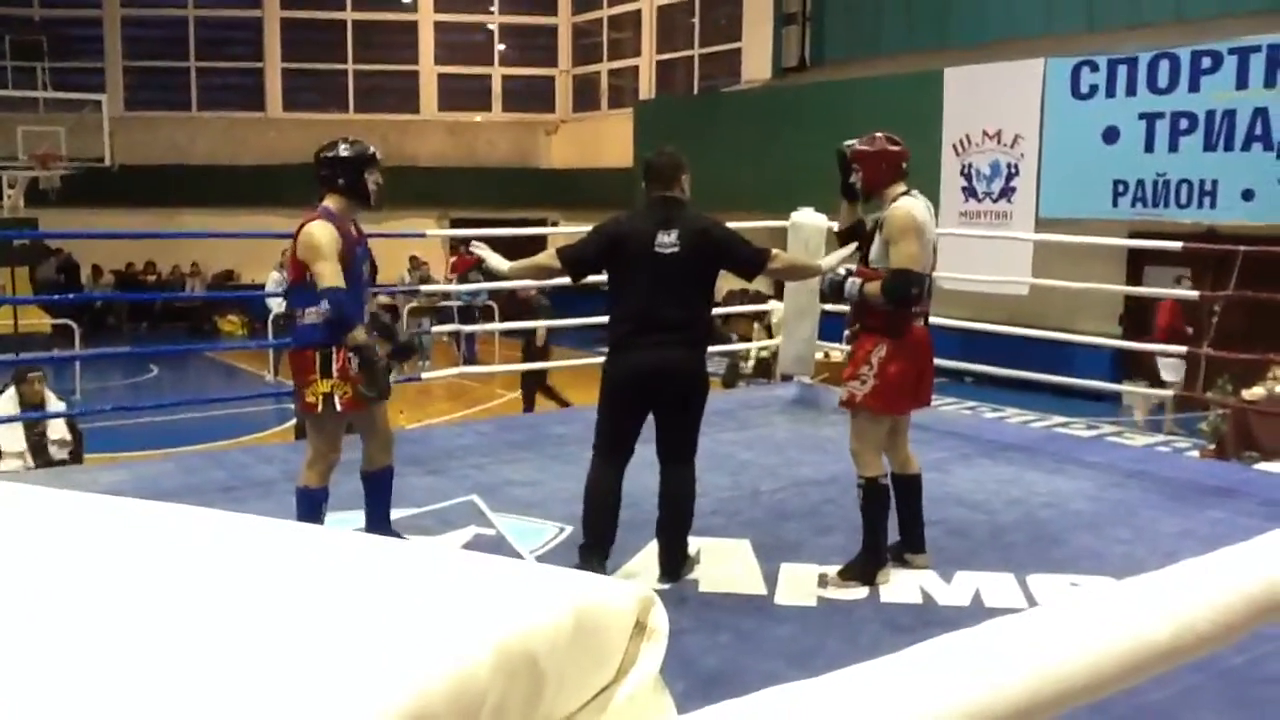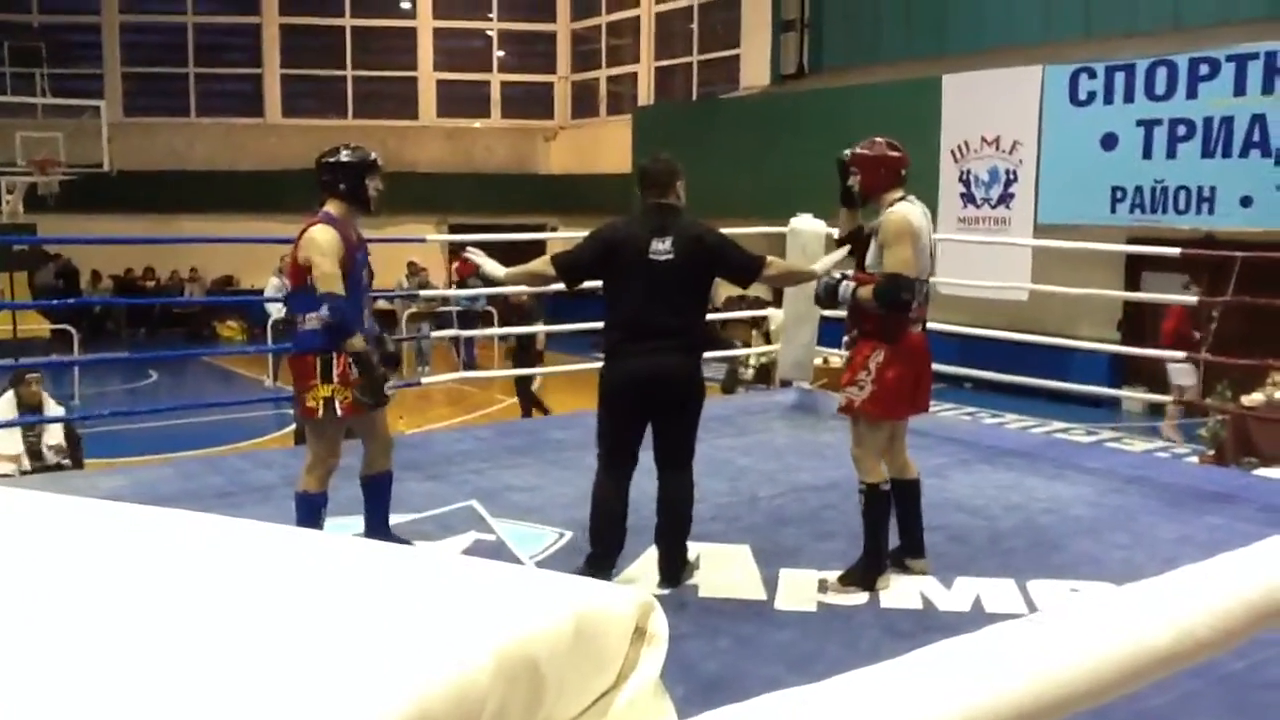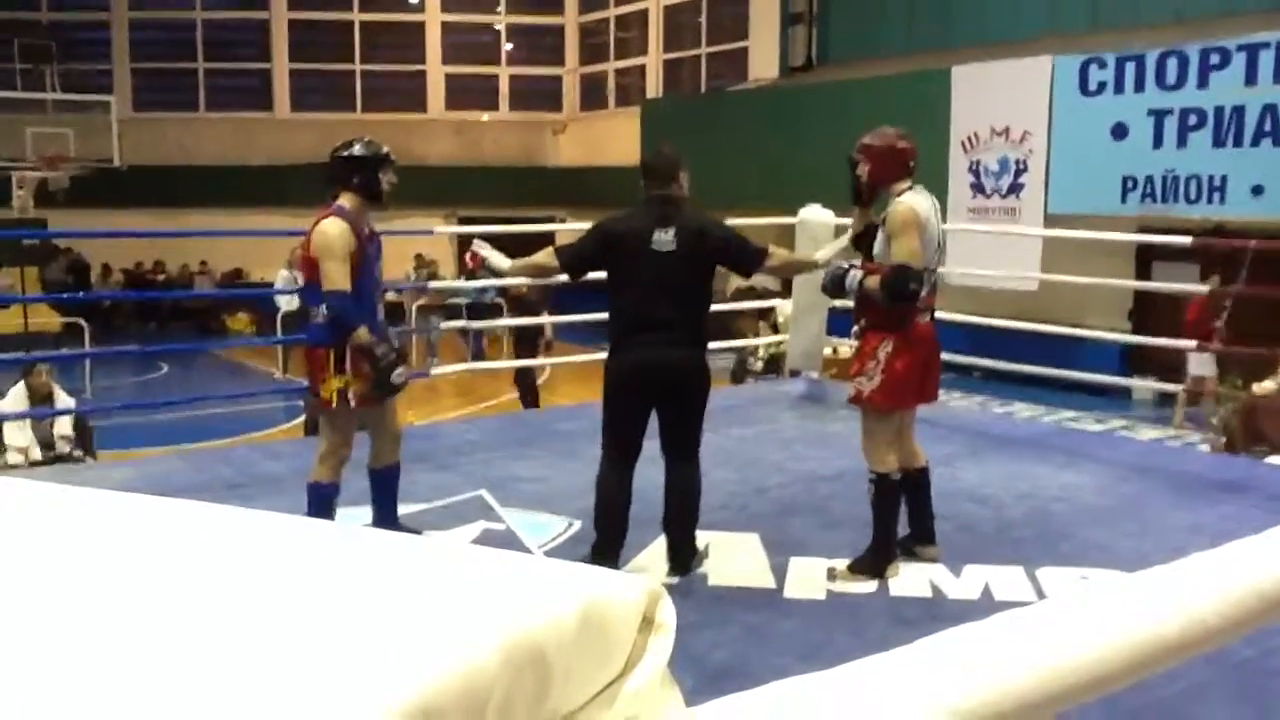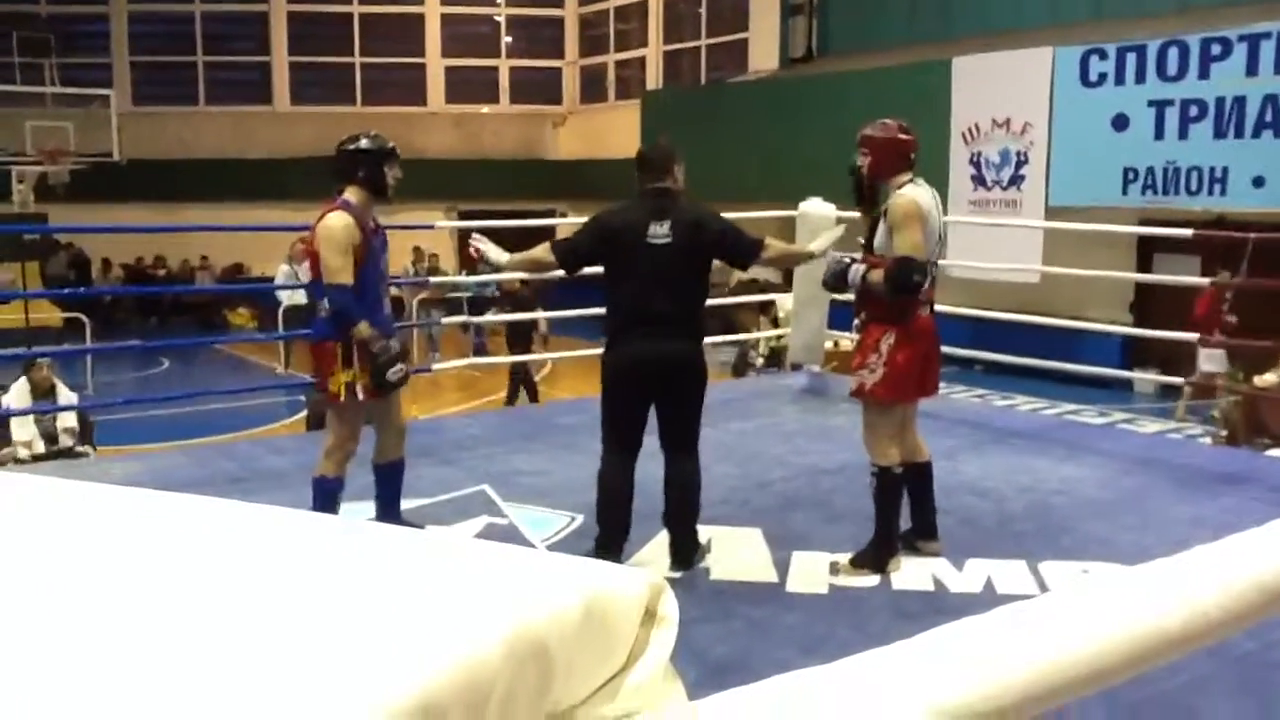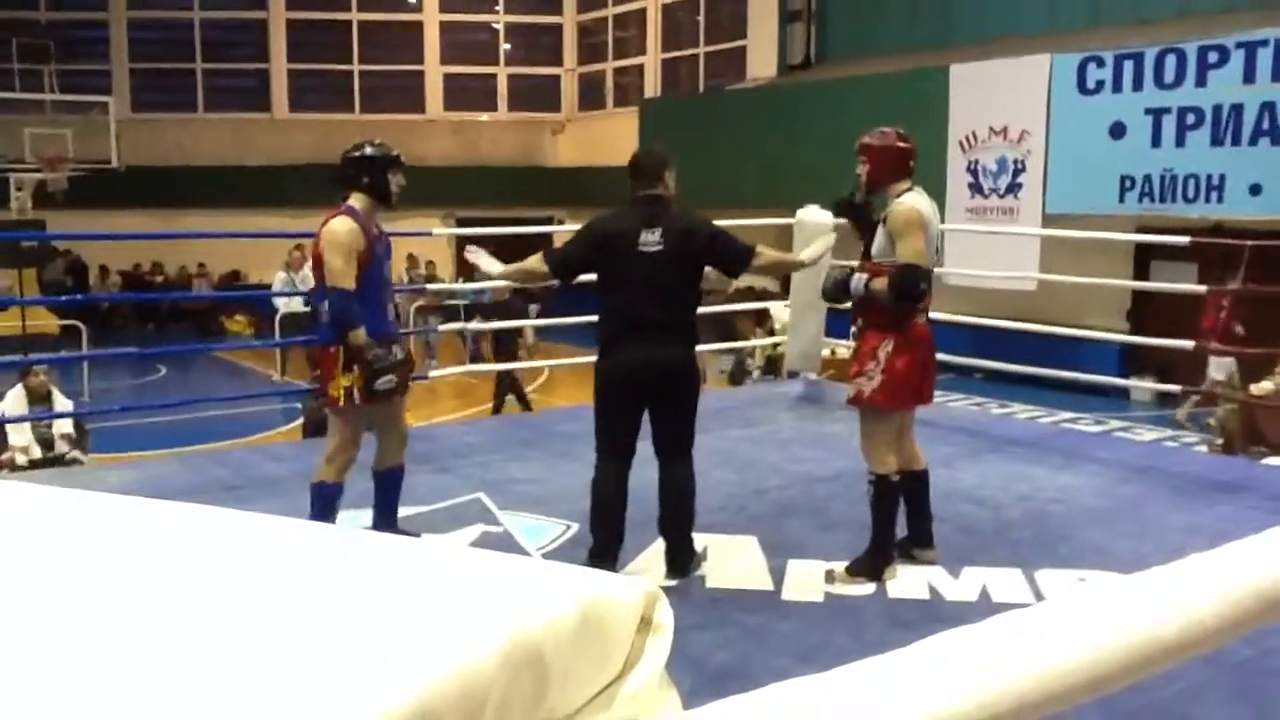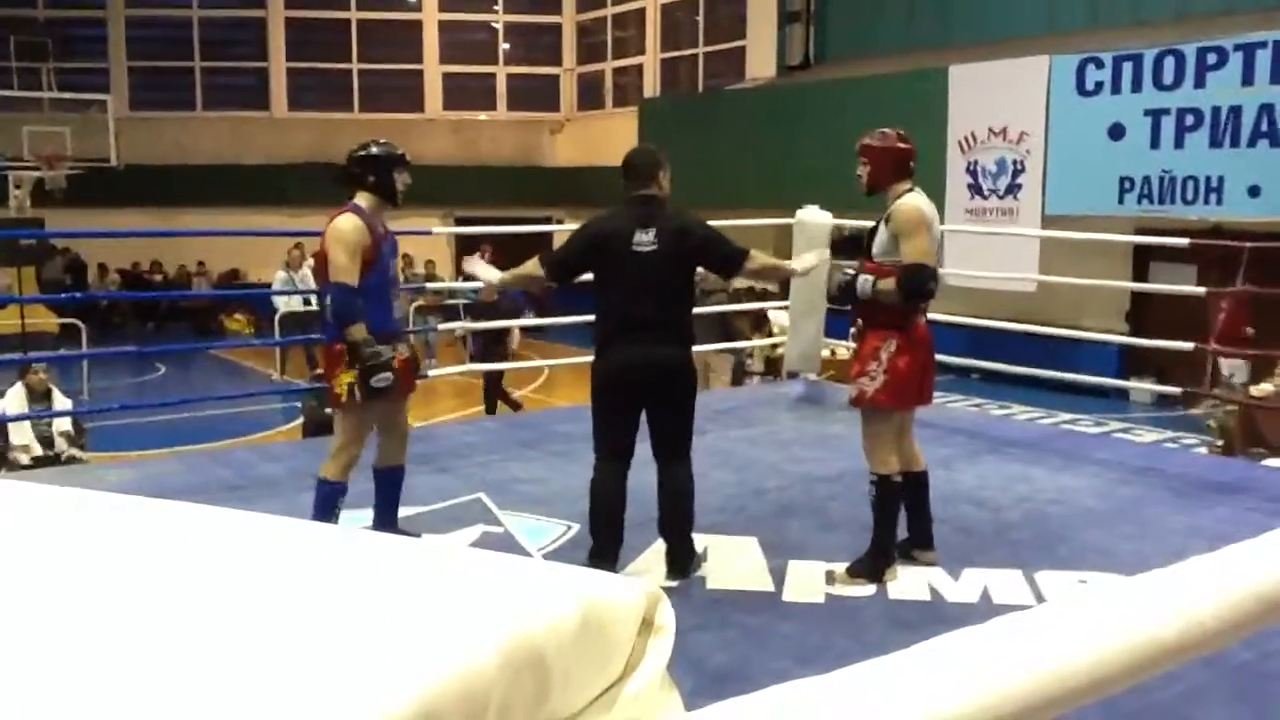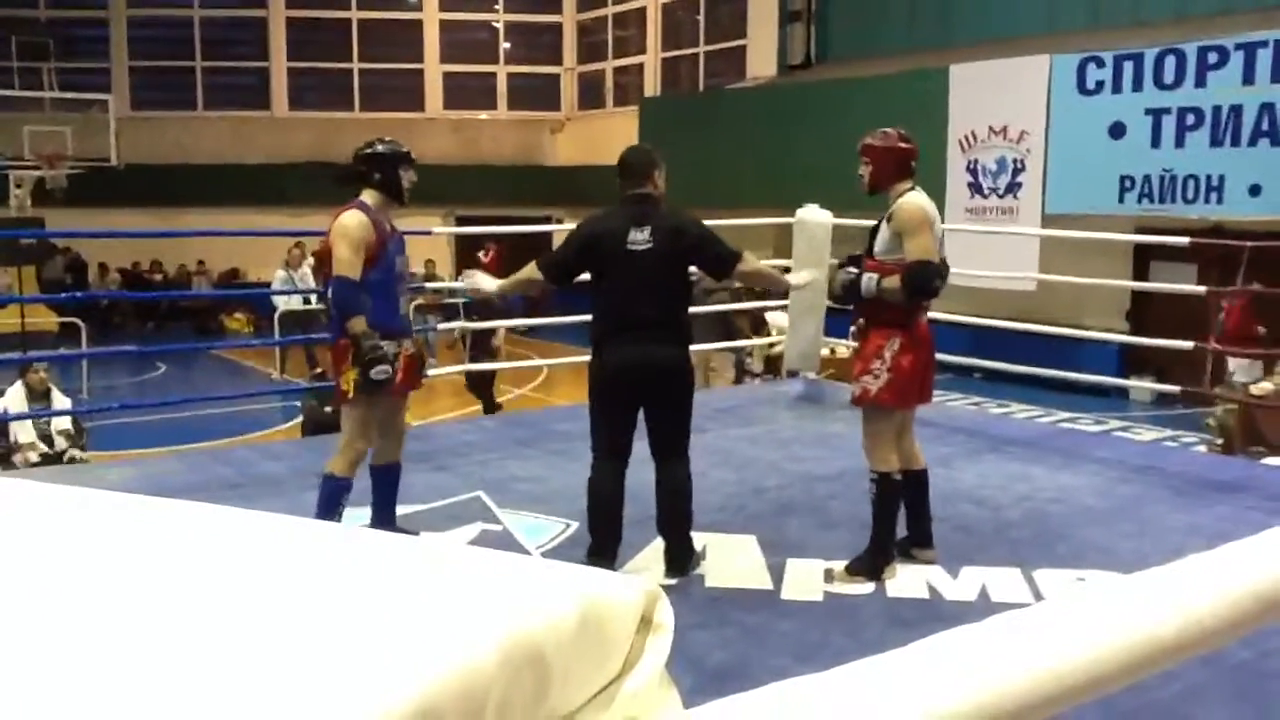
dt=0.1s
person 1, frame 1
left shoulder: (901, 214)
right shoulder: (905, 207)
left elbow: (904, 290)
right elbow: (851, 241)
left wrist: (848, 287)
right wrist: (847, 192)
left hip: (887, 344)
right hip: (902, 340)
left knee: (865, 449)
right knee: (896, 444)
left ankle: (871, 561)
right ankle: (912, 545)
person 1, frame 2
left shoulder: (896, 219)
right shoulder: (909, 211)
left elbow: (895, 295)
right elbow: (851, 243)
left wrist: (842, 291)
right wrist: (848, 200)
left hip: (885, 349)
right hip: (904, 344)
left knee: (867, 455)
right knee: (893, 449)
left ankle: (872, 566)
right ankle: (912, 549)
person 1, frame 3
left shoulder: (904, 210)
right shoulder: (919, 201)
left elbow: (901, 285)
right elbow: (865, 241)
left wrist: (849, 281)
right wrist: (860, 198)
left hip: (893, 338)
right hip: (912, 334)
left knee: (877, 446)
right knee: (902, 438)
left ankle: (881, 554)
right ankle: (922, 536)
person 1, frame 4
left shoulder: (905, 201)
right shoulder: (919, 194)
left elbow: (907, 278)
left wrist: (853, 275)
right wrist: (868, 204)
left hip: (893, 332)
right hip: (910, 327)
left knee: (879, 439)
right knee: (903, 432)
left ankle: (883, 548)
right ankle: (924, 531)
person 1, frame 5
left shoulder: (905, 209)
right shoulder: (914, 203)
left elbow: (911, 285)
left wrist: (854, 284)
right wrist: (863, 224)
left hip: (891, 339)
right hip: (905, 335)
left knee: (877, 446)
right knee: (901, 439)
left ankle: (879, 556)
right ankle: (920, 539)
person 1, frame 6
left shoulder: (907, 209)
right shoulder: (909, 206)
left elbow: (920, 284)
left wrist: (861, 286)
right wrist: (864, 258)
left hip: (891, 340)
right hip: (901, 337)
left knee: (878, 447)
right knee: (901, 440)
left ankle: (880, 558)
right ankle: (920, 540)
person 1, frame 7
left shoulder: (909, 208)
right shoulder: (907, 205)
left elbow: (926, 281)
left wrist: (865, 285)
right wrist: (864, 268)
left hip: (894, 338)
right hip: (900, 334)
left knee: (879, 446)
right knee: (902, 439)
left ankle: (879, 555)
right ankle: (919, 539)
person 2, frame 1
left shoulder: (620, 229)
right shoulder: (707, 231)
left elbow: (557, 262)
right elbow: (771, 263)
left wrist: (507, 267)
right wrist: (821, 267)
left hip: (628, 362)
right hip: (685, 364)
left knee: (608, 460)
right knee: (678, 462)
left ankle: (592, 558)
right ankle: (674, 560)
person 2, frame 2
left shoulder: (615, 235)
right shoulder: (701, 237)
left elbow: (555, 267)
right elbow: (766, 271)
left wrist: (502, 273)
right wrist: (817, 271)
left hip: (625, 368)
right hip: (681, 370)
left knee: (613, 469)
right knee: (676, 470)
left ankle: (599, 567)
right ankle: (672, 566)
person 2, frame 3
left shoulder: (617, 228)
right shoulder: (704, 229)
left elbow: (557, 260)
right elbow: (768, 261)
left wrist: (509, 266)
right wrist: (816, 261)
left hip: (629, 360)
right hip: (685, 361)
left knee: (618, 460)
right knee: (682, 459)
left ankle: (605, 557)
right ankle: (682, 554)
person 2, frame 4
left shoulder: (613, 220)
right shoulder: (700, 220)
left elbow: (553, 256)
right elbow: (763, 252)
left wrist: (506, 261)
right wrist: (812, 251)
left hip: (626, 354)
right hip: (681, 354)
left knee: (618, 453)
right knee: (681, 452)
left ankle: (608, 551)
right ankle: (684, 549)
person 2, frame 5
left shoulder: (605, 228)
right shoulder: (692, 228)
left elbow: (546, 266)
right elbow: (754, 260)
left wrist: (500, 271)
right wrist: (803, 259)
left hip: (619, 361)
right hip: (675, 361)
left knee: (612, 461)
right knee: (676, 459)
left ankle: (603, 559)
right ankle: (680, 557)
person 2, frame 6
left shoulder: (601, 228)
right shoulder: (686, 227)
left elbow: (544, 271)
right elbow: (747, 264)
left wrist: (499, 279)
right wrist: (795, 268)
left hip: (616, 361)
right hip: (671, 360)
left knee: (611, 461)
right knee: (674, 460)
left ankle: (603, 559)
right ankle: (680, 558)
person 2, frame 7
left shoulder: (596, 228)
right shoulder: (681, 226)
left elbow: (542, 273)
right elbow: (740, 267)
left wrist: (497, 286)
right wrist: (788, 282)
left hip: (613, 360)
right hip: (669, 359)
left knee: (608, 460)
right knee: (672, 459)
left ankle: (601, 558)
right ankle: (679, 555)
person 3, frame 1
left shoulder: (352, 228)
right shoulder: (320, 231)
right elbow: (335, 301)
left wrist: (385, 336)
right wrist: (368, 355)
left hip: (353, 354)
right hip: (325, 357)
left knee: (380, 439)
right knee: (323, 456)
left ankle: (379, 530)
person 3, frame 2
left shoulder: (351, 232)
right shoulder: (322, 236)
right elbow: (334, 310)
left wrist: (379, 345)
right wrist: (370, 362)
left hip: (355, 359)
right hip: (326, 363)
left knee: (380, 443)
right knee: (323, 460)
left ankle: (378, 534)
person 3, frame 3
left shoulder: (363, 226)
right shoulder: (333, 230)
right elbow: (339, 305)
left wrist: (383, 347)
right wrist: (377, 354)
left hip: (366, 350)
right hip: (340, 355)
left knee: (388, 437)
right knee: (336, 450)
left ankle: (386, 525)
person 3, frame 4
left shoulder: (369, 220)
right shoulder: (338, 223)
right elbow: (340, 300)
left wrist: (388, 343)
right wrist: (375, 349)
left hip: (376, 344)
right hip: (349, 350)
left knee: (393, 431)
right knee: (342, 445)
left ankle: (389, 519)
person 3, frame 5
left shoulder: (373, 227)
right shoulder: (342, 228)
right elbow: (340, 304)
left wrist: (392, 350)
right wrist: (370, 357)
left hip: (380, 349)
right hip: (351, 355)
left knee: (395, 437)
right knee: (343, 450)
left ankle: (385, 527)
person 3, frame 6
left shoulder: (380, 226)
right shoulder: (348, 226)
right elbow: (341, 300)
left wrist: (400, 348)
right wrist: (367, 354)
left hip: (388, 348)
right hip: (358, 354)
left knee: (396, 437)
right knee: (348, 449)
left ankle: (385, 526)
person 3, frame 7
left shoulder: (387, 223)
right shoulder: (353, 222)
right elbow: (344, 294)
left wrist: (406, 344)
right wrist: (368, 347)
left hip: (394, 345)
right hip: (364, 349)
left knee: (392, 437)
right knee: (355, 444)
left ankle: (383, 524)
